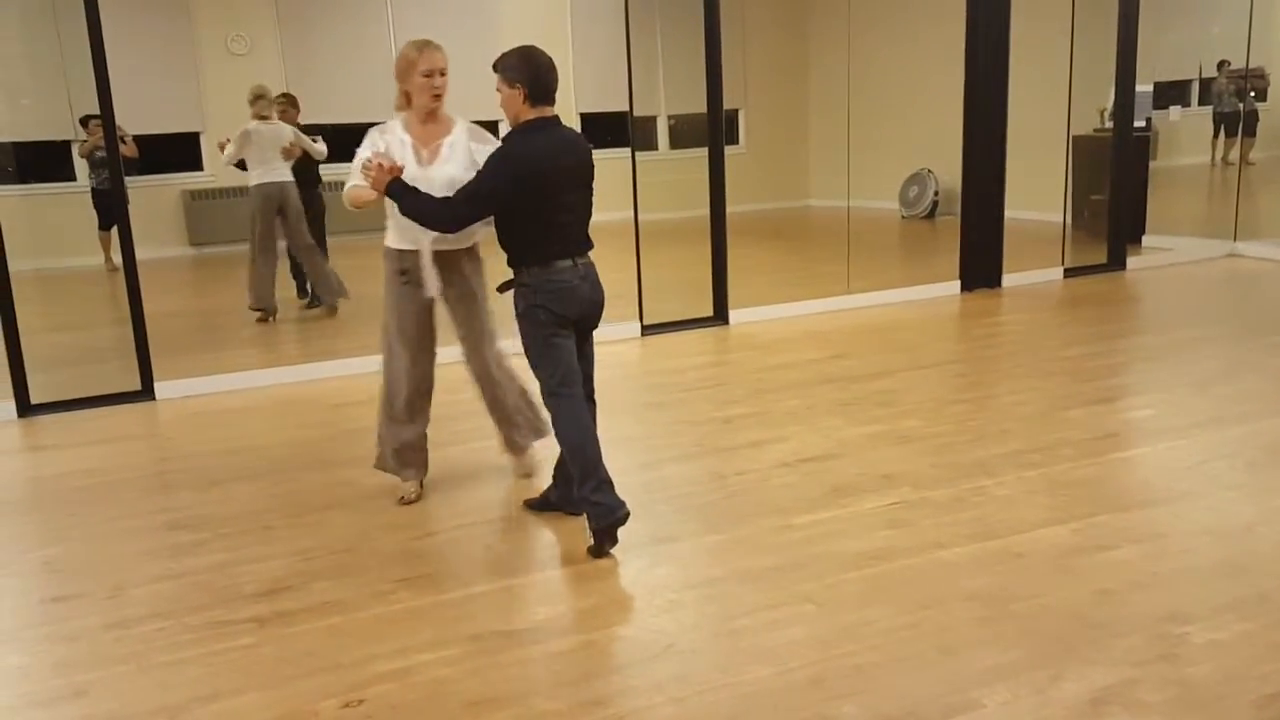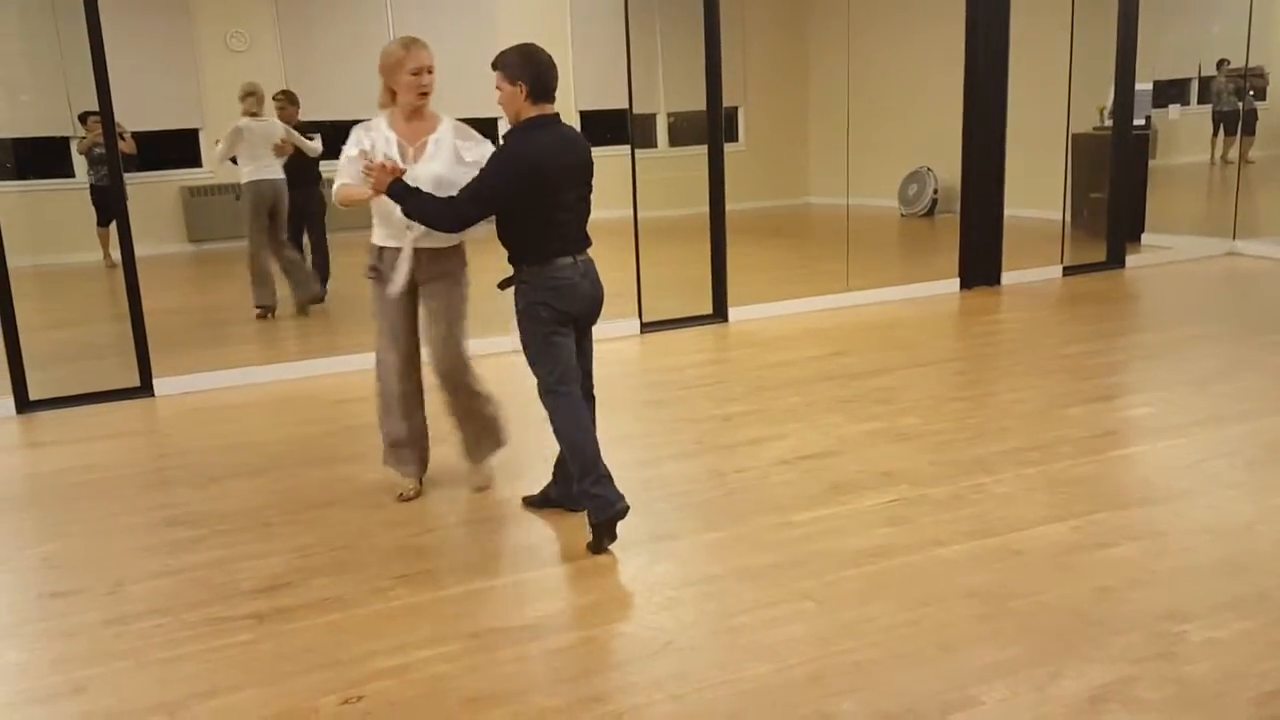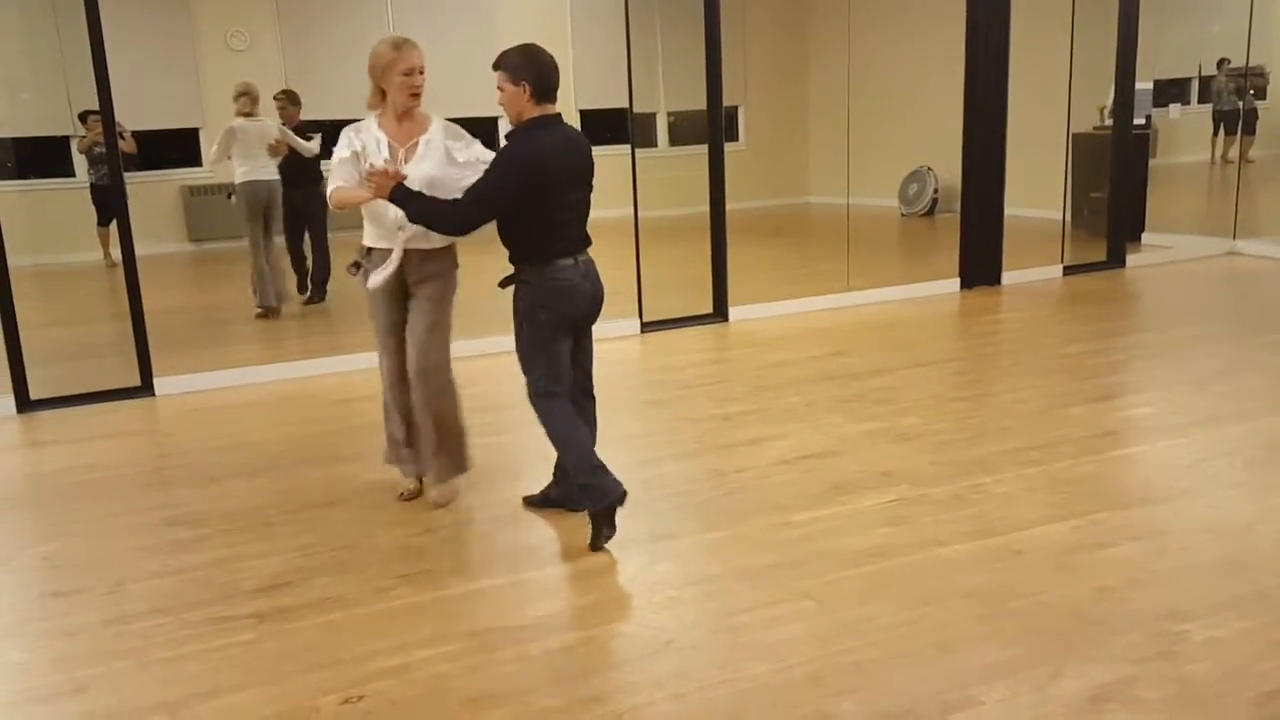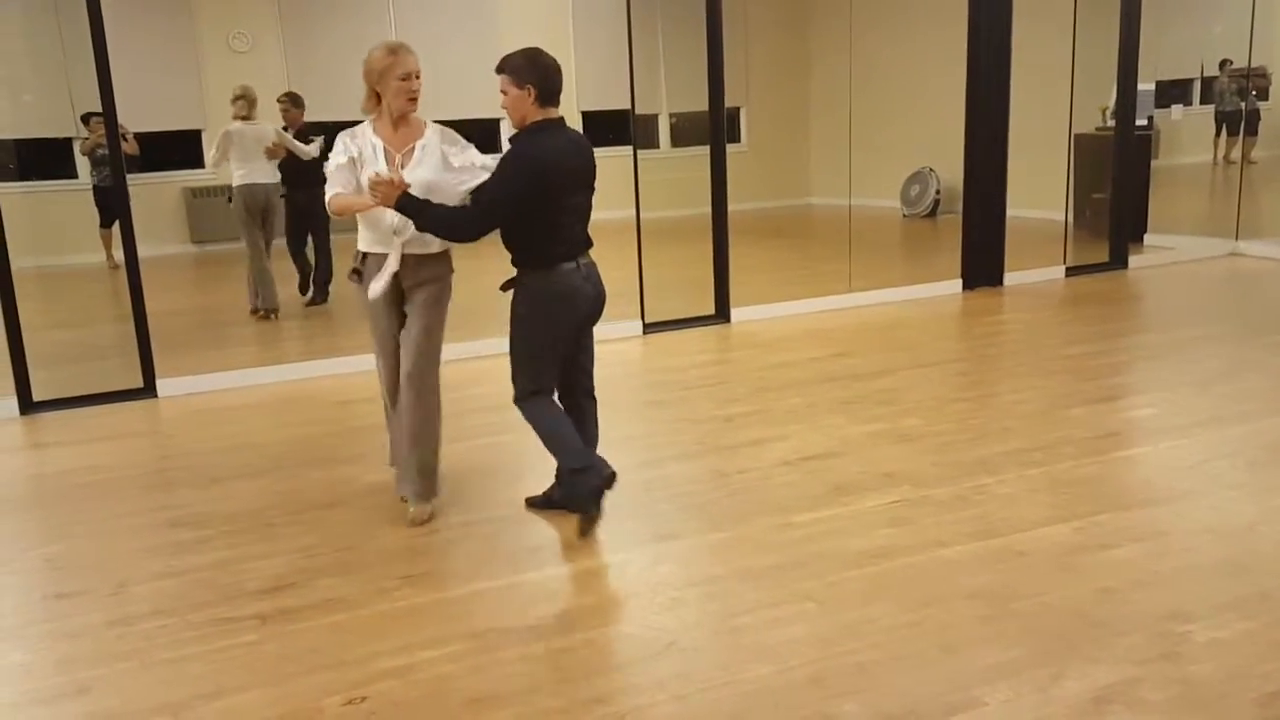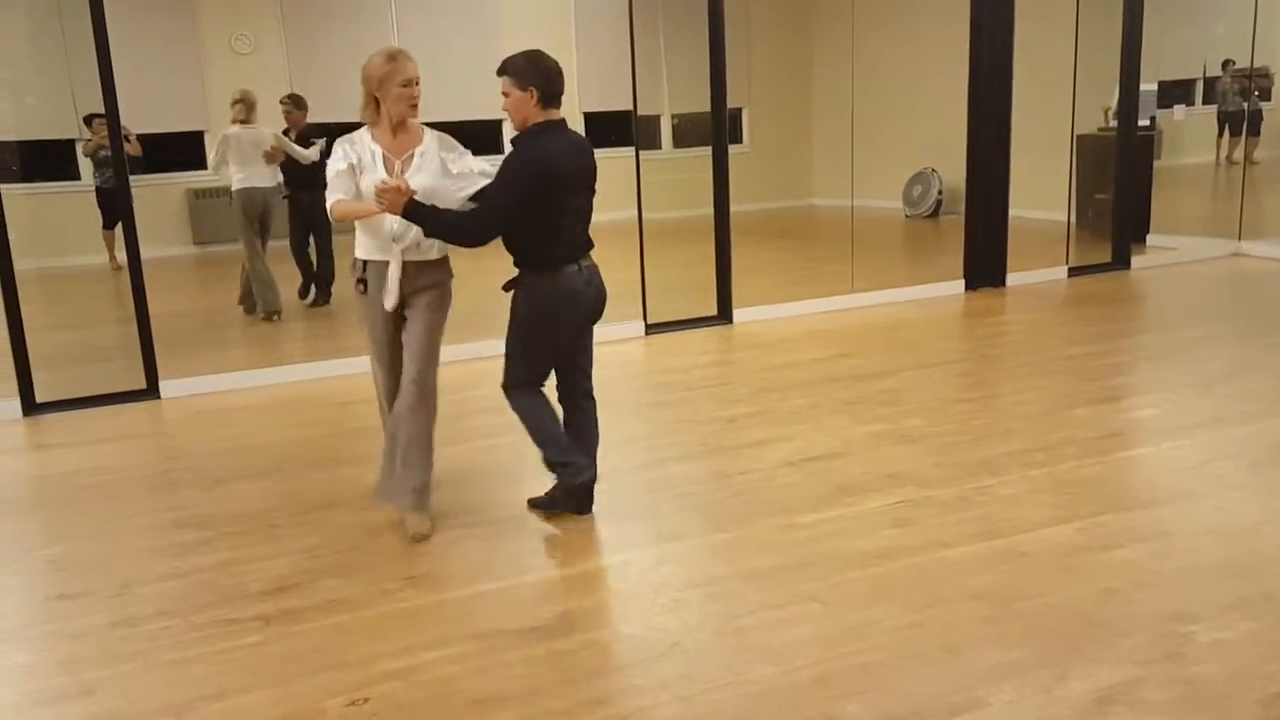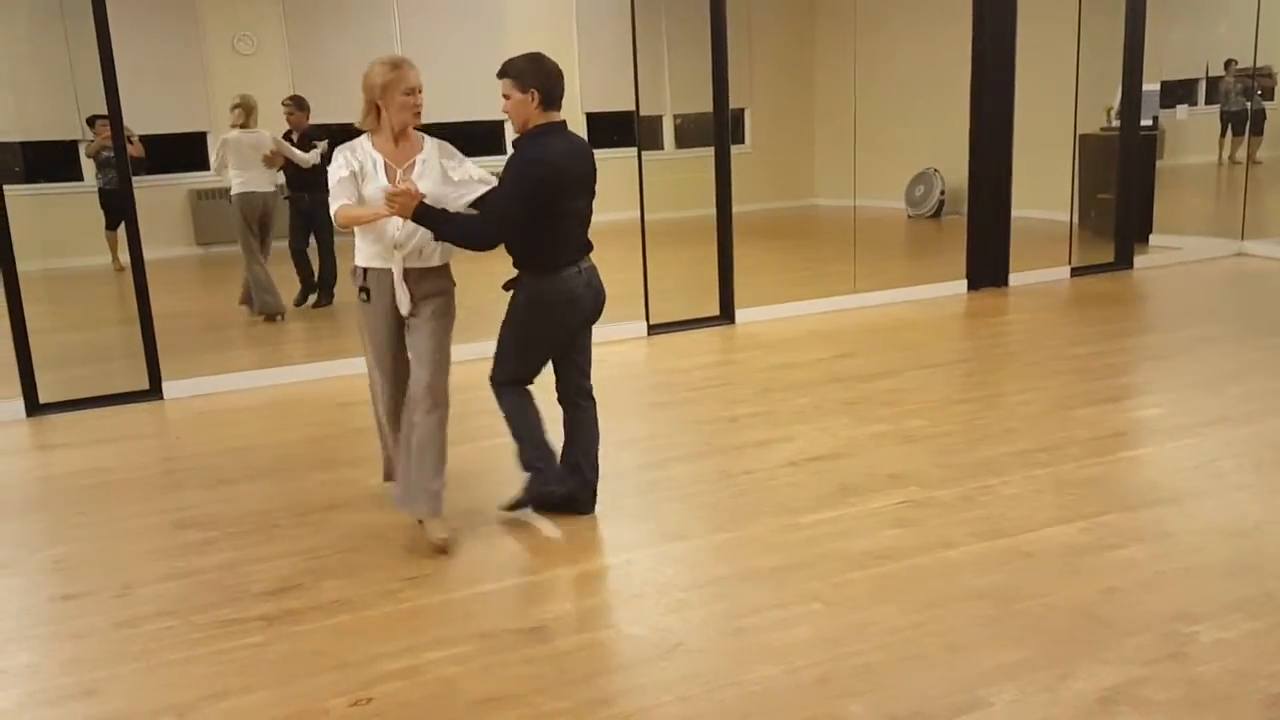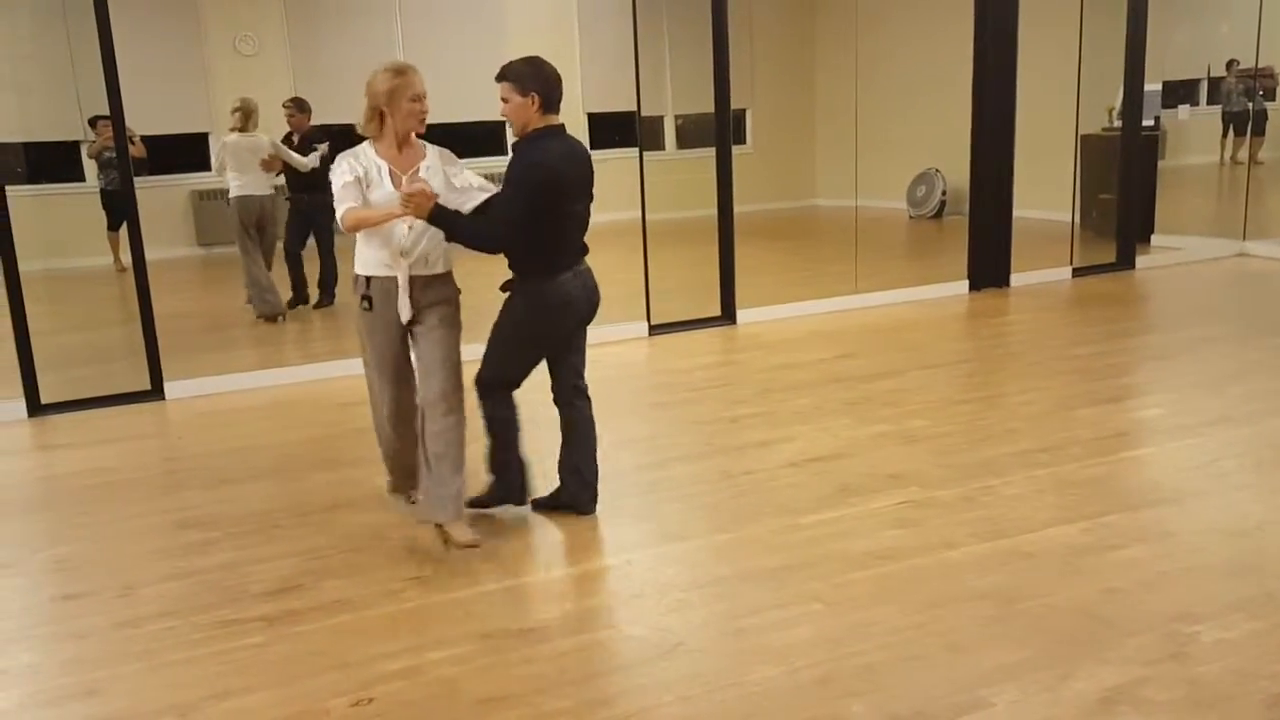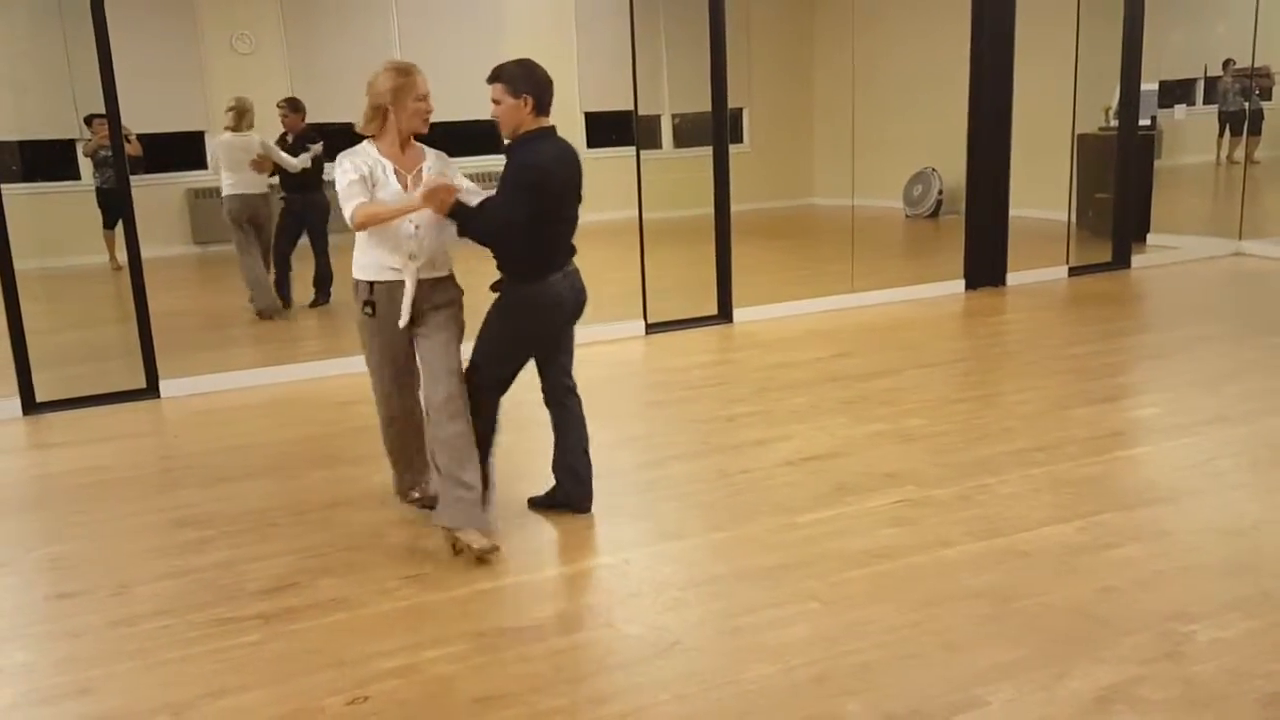
dt=0.1s
person 1, frame 1
left shoulder: (516, 156)
right shoulder: (577, 147)
left elbow: (451, 216)
left wrist: (391, 187)
left hip: (543, 288)
right hip: (584, 278)
left knee: (565, 396)
right knee: (579, 391)
left ankle: (603, 507)
right ankle: (569, 489)
person 1, frame 2
left shoulder: (518, 153)
right shoulder: (575, 143)
left elbow: (457, 215)
left wrist: (394, 188)
left hip: (544, 284)
right hip: (583, 275)
left knee: (560, 394)
right knee: (577, 387)
left ankle: (602, 499)
right ankle: (569, 485)
person 1, frame 3
left shoulder: (522, 154)
right shoulder: (576, 144)
left elbow: (461, 218)
left wrist: (396, 192)
left hip: (544, 285)
right hip: (583, 274)
left knee: (550, 394)
right knee: (577, 388)
left ankle: (599, 489)
right ankle: (571, 485)
person 1, frame 4
left shoulder: (527, 157)
right shoulder: (578, 147)
left elbow: (472, 225)
left wrist: (403, 202)
left hip: (546, 286)
right hip: (583, 277)
left knee: (533, 393)
right knee: (577, 389)
left ankle: (587, 474)
right ankle: (573, 488)
person 1, frame 5
left shoulder: (529, 159)
right shoulder: (579, 148)
left elbow: (477, 229)
left wrist: (408, 208)
left hip: (548, 288)
right hip: (584, 279)
left knee: (520, 385)
right knee: (576, 388)
left ankle: (572, 466)
right ankle: (574, 484)
person 1, frame 6
left shoulder: (531, 159)
right shoulder: (578, 148)
left elbow: (487, 234)
left wrist: (420, 212)
left hip: (546, 288)
right hip: (583, 279)
left knee: (508, 381)
right knee: (575, 388)
left ankle: (547, 476)
right ankle: (577, 487)
person 1, frame 7
left shoulder: (532, 163)
right shoulder: (575, 152)
left elbow: (496, 236)
left wrist: (434, 213)
left hip: (542, 291)
right hip: (578, 282)
left knee: (493, 383)
right knee: (571, 390)
left ankle: (509, 483)
right ankle: (578, 489)
person 1, frame 8
left shoulder: (527, 162)
right shoulder: (561, 153)
left elbow: (501, 233)
left wrist: (452, 209)
right wrist: (459, 207)
left hip: (531, 292)
right hip: (561, 284)
left knee: (481, 386)
right knee: (559, 387)
right ankle: (574, 490)
person 2, frame 1
left shoulder: (470, 137)
right shoulder: (383, 138)
right elbow: (353, 194)
right wrist: (378, 190)
left hip: (460, 259)
right hip: (405, 262)
left knee: (483, 354)
right knee: (406, 367)
left ankle: (520, 441)
right ankle: (409, 466)
person 2, frame 2
left shoulder: (456, 135)
right shoulder: (367, 135)
right elbow: (342, 193)
right wrist: (374, 189)
left hip: (443, 258)
right hip: (390, 259)
left knee: (449, 359)
right knee: (396, 366)
left ankle: (480, 447)
right ankle: (410, 463)
person 2, frame 3
left shoulder: (446, 135)
right shoulder: (357, 136)
right elbow: (336, 195)
right wrist: (374, 194)
left hip: (434, 260)
right hip: (381, 260)
left knee: (427, 364)
right knee: (394, 367)
left ankle: (445, 466)
right ankle: (411, 462)
person 2, frame 4
left shoulder: (442, 140)
right shoulder: (352, 141)
left elbow: (492, 179)
right elbow: (335, 201)
right wrist: (375, 199)
left hip: (429, 266)
right hip: (376, 266)
left knee: (417, 371)
right knee: (393, 373)
left ankle: (419, 486)
right ankle: (409, 473)
person 2, frame 5
left shoulder: (440, 146)
right shoulder: (350, 147)
left elbow: (491, 184)
right elbow: (336, 207)
right wrist: (380, 206)
left hip: (428, 273)
right hip: (375, 273)
left knee: (418, 380)
right knee: (389, 380)
left ankle: (413, 499)
right ankle: (405, 481)
person 2, frame 6
left shoulder: (439, 154)
right shoulder: (352, 155)
left elbow: (491, 192)
right elbow: (341, 214)
right wrist: (387, 209)
left hip: (431, 280)
right hip: (376, 281)
left knee: (429, 388)
right knee: (390, 388)
left ankle: (428, 507)
right ankle: (406, 479)
person 2, frame 7
left shoulder: (440, 161)
right shoulder: (354, 162)
left elbow: (491, 199)
right elbow: (348, 218)
right wrist: (398, 210)
left hip: (435, 288)
right hip: (379, 289)
left knee: (441, 393)
right knee: (392, 396)
left ankle: (448, 510)
right ankle: (408, 480)
person 2, frame 8
left shoulder: (437, 161)
right shoulder: (355, 160)
left elbow: (479, 200)
right elbow: (357, 216)
right wrist: (418, 201)
left hip: (438, 290)
right hip: (380, 292)
left knee: (446, 398)
right knee: (396, 400)
left ankle: (464, 519)
right ankle: (411, 481)
person 3, frame 1
left shoulder: (247, 132)
right shoulder: (287, 130)
left elbow: (228, 160)
right elbow: (320, 154)
left wrist: (225, 148)
right wrist: (319, 143)
left hip: (262, 190)
right hip: (287, 188)
left knee: (263, 249)
right knee: (304, 243)
left ankle: (266, 306)
right ankle: (330, 296)
person 3, frame 2
left shoulder: (238, 129)
right shoulder: (279, 126)
left elbow: (220, 157)
right elbow: (314, 150)
left wrist: (222, 145)
right wrist: (317, 141)
left hip: (254, 187)
right hip: (279, 185)
left knee: (259, 246)
right knee: (279, 242)
left ankle: (267, 303)
right ankle: (306, 291)
person 3, frame 3
left shoulder: (232, 129)
right shoulder: (273, 126)
left elbow: (214, 159)
right elbow: (309, 151)
left wrist: (220, 146)
right wrist: (316, 142)
left hip: (249, 187)
right hip: (273, 185)
left knee: (257, 246)
right knee: (266, 244)
left ankle: (267, 302)
right ankle: (275, 298)
person 3, frame 4
left shoulder: (229, 132)
right shoulder: (271, 130)
left elbow: (213, 163)
right elbow: (307, 153)
right wrist: (317, 144)
left hip: (246, 190)
right hip: (270, 189)
left knee: (255, 249)
right knee: (262, 248)
left ankle: (268, 303)
right ankle: (259, 300)
person 3, frame 5
left shoulder: (228, 136)
right shoulder: (270, 134)
left elbow: (214, 166)
right elbow: (306, 157)
right wrist: (318, 147)
left hip: (244, 194)
right hip: (269, 193)
left knee: (254, 252)
right knee: (257, 250)
left ankle: (270, 305)
right ankle: (250, 301)
person 3, frame 6
left shoulder: (227, 140)
right shoulder: (269, 138)
left elbow: (217, 168)
right elbow: (305, 161)
right wrist: (319, 150)
left hip: (244, 199)
right hip: (268, 197)
left knee: (252, 255)
right knee: (259, 253)
left ankle: (271, 306)
right ankle: (252, 299)
person 3, frame 7
left shoulder: (227, 143)
right shoulder: (268, 142)
left elbow: (218, 169)
right elbow: (303, 165)
right wrist: (319, 152)
left hip: (242, 202)
right hip: (266, 200)
left knee: (251, 256)
right knee: (264, 255)
left ankle: (271, 306)
right ankle: (261, 301)
person 3, frame 8
left shoulder: (218, 143)
right shoulder: (259, 142)
left elbow: (214, 168)
right elbow: (293, 166)
right wrist: (311, 153)
left hip: (233, 202)
right hip: (258, 199)
left knee: (248, 253)
right knee: (261, 251)
left ankle: (268, 303)
right ankle: (262, 299)
person 4, frame 1
left shoulder: (308, 136)
left elbow: (315, 156)
left wrist: (300, 154)
left hip: (310, 197)
left knee: (317, 245)
right knee: (293, 246)
left ankle: (317, 292)
right ankle: (301, 285)
person 4, frame 2
left shoulder: (309, 132)
left elbow: (312, 155)
left wrist: (292, 151)
left hip: (311, 194)
right hip: (288, 195)
left knee: (317, 241)
right knee: (293, 241)
left ankle: (318, 286)
person 4, frame 3
left shoulder: (310, 132)
left elbow: (310, 156)
left wrist: (287, 152)
left hip: (312, 194)
right hip: (289, 194)
left knee: (318, 242)
right knee: (292, 242)
left ankle: (318, 288)
right ankle: (302, 276)
person 4, frame 4
left shoulder: (313, 134)
left elbow: (311, 160)
right elbow: (266, 160)
left wrist: (285, 155)
left hip: (314, 195)
right hip: (292, 197)
left knee: (320, 244)
right knee: (294, 243)
left ankle: (320, 289)
right ankle: (305, 276)
person 4, frame 5
left shoulder: (315, 136)
right shoulder: (282, 138)
left elbow: (311, 163)
right elbow: (269, 164)
left wrist: (284, 159)
left hip: (317, 197)
right hip: (295, 199)
left knee: (322, 245)
right knee: (297, 245)
left ankle: (323, 290)
right ankle: (308, 278)
person 4, frame 6
left shoulder: (317, 138)
right shoulder: (286, 139)
left elbow: (312, 166)
right elbow: (275, 164)
left wrist: (284, 162)
left hip: (318, 199)
right hip: (297, 200)
left knee: (324, 247)
right knee: (296, 246)
left ankle: (325, 292)
right ankle: (307, 284)
person 4, frame 7
left shoulder: (318, 140)
right shoulder: (287, 141)
left elbow: (312, 169)
right elbow: (275, 168)
left wrist: (283, 166)
left hip: (320, 200)
right hip: (297, 202)
left knee: (325, 248)
right knee: (291, 248)
left ankle: (327, 293)
right ankle: (299, 292)
person 4, frame 8
left shoulder: (311, 140)
right shoulder: (282, 140)
left elbow: (309, 171)
right elbow: (279, 166)
left wrist: (276, 166)
left hip: (313, 200)
right hip: (292, 201)
left knee: (319, 247)
right knee: (280, 248)
left ankle: (322, 292)
right ankle: (283, 295)
